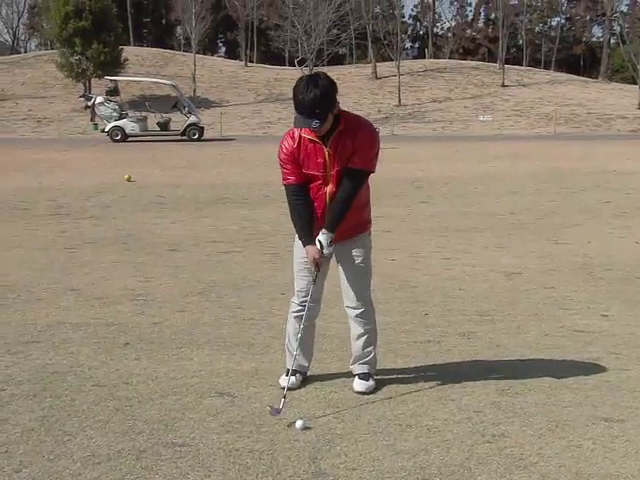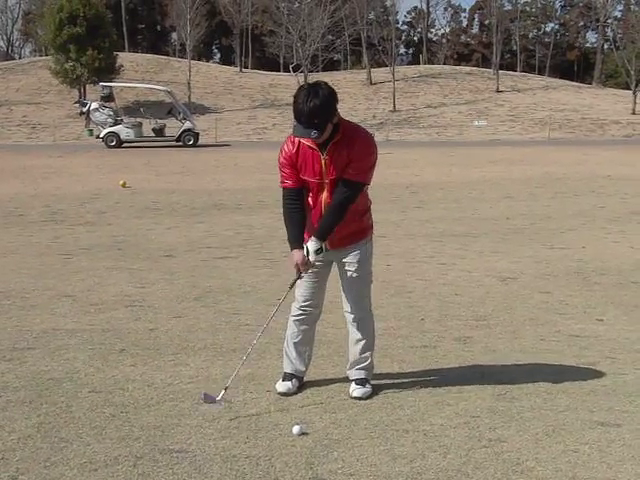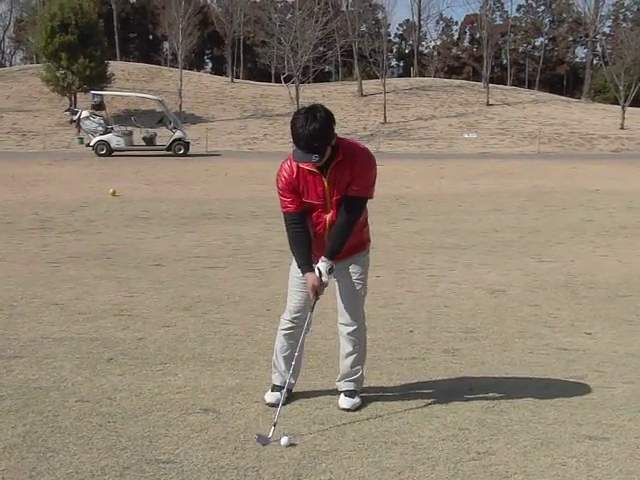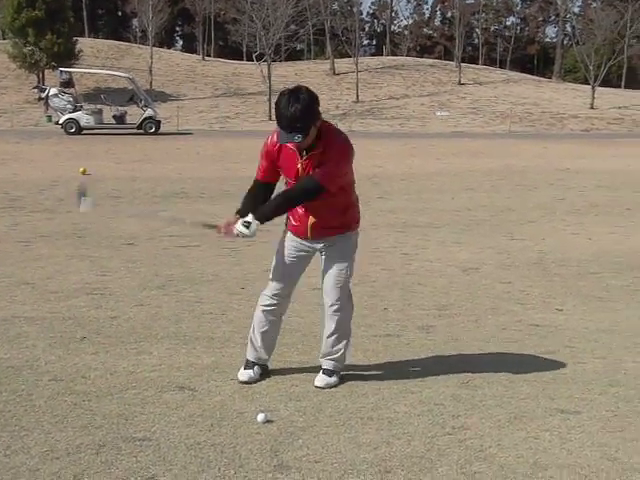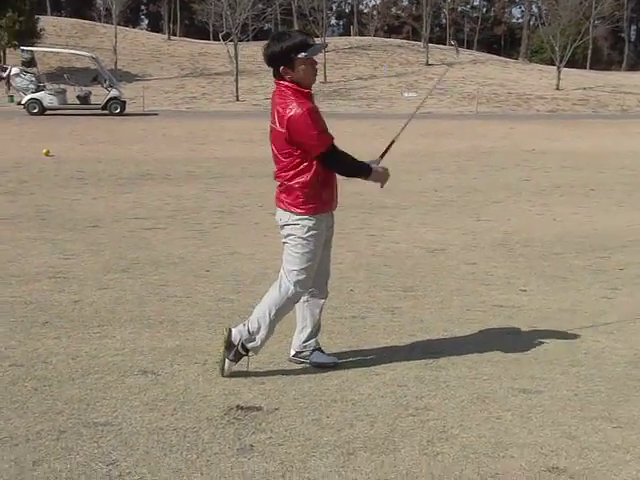
dt=1s
person 1, frame 1
left shoulder: (363, 132)
right shoulder: (291, 142)
left elbow: (350, 187)
right elbow: (296, 196)
left wrist: (328, 232)
right wrist: (308, 241)
left hip: (352, 233)
right hip: (310, 235)
left knee: (359, 302)
right knee: (303, 302)
left ankle: (363, 368)
right ankle: (297, 365)
person 1, frame 2
left shoulder: (361, 142)
right shoulder: (291, 148)
left elbow: (345, 197)
right elbow: (292, 200)
left wrist: (318, 240)
right wrist: (296, 246)
left hip: (353, 239)
right hip: (310, 240)
left knee: (358, 308)
right knee: (303, 307)
left ankle: (360, 373)
right ankle: (293, 371)
person 1, frame 3
left shoulder: (360, 159)
right shoulder: (289, 170)
left elbow: (350, 215)
right elbow: (295, 223)
left wrist: (328, 261)
right wrist: (307, 269)
left hip: (351, 252)
right hip: (308, 253)
left knee: (352, 320)
right knee: (293, 318)
left ankle: (349, 385)
right ankle: (281, 382)
person 1, frame 4
left shoulder: (339, 146)
right shoulder: (276, 142)
left elbow: (303, 192)
right elbow: (263, 184)
left wrist: (258, 217)
right wrist: (242, 215)
left hip: (339, 232)
right hip: (298, 232)
left knee: (335, 300)
right knee: (273, 296)
left ankle: (332, 364)
right ankle: (256, 359)
person 1, frame 5
left shoulder: (289, 98)
right shoulder: (297, 109)
left elbow: (322, 147)
right elbow: (329, 158)
left wrist: (362, 166)
right wrist: (370, 171)
left hip: (315, 208)
right hip: (304, 212)
left knee: (315, 282)
right knee: (294, 283)
left ankle: (305, 346)
right ankle: (243, 338)
